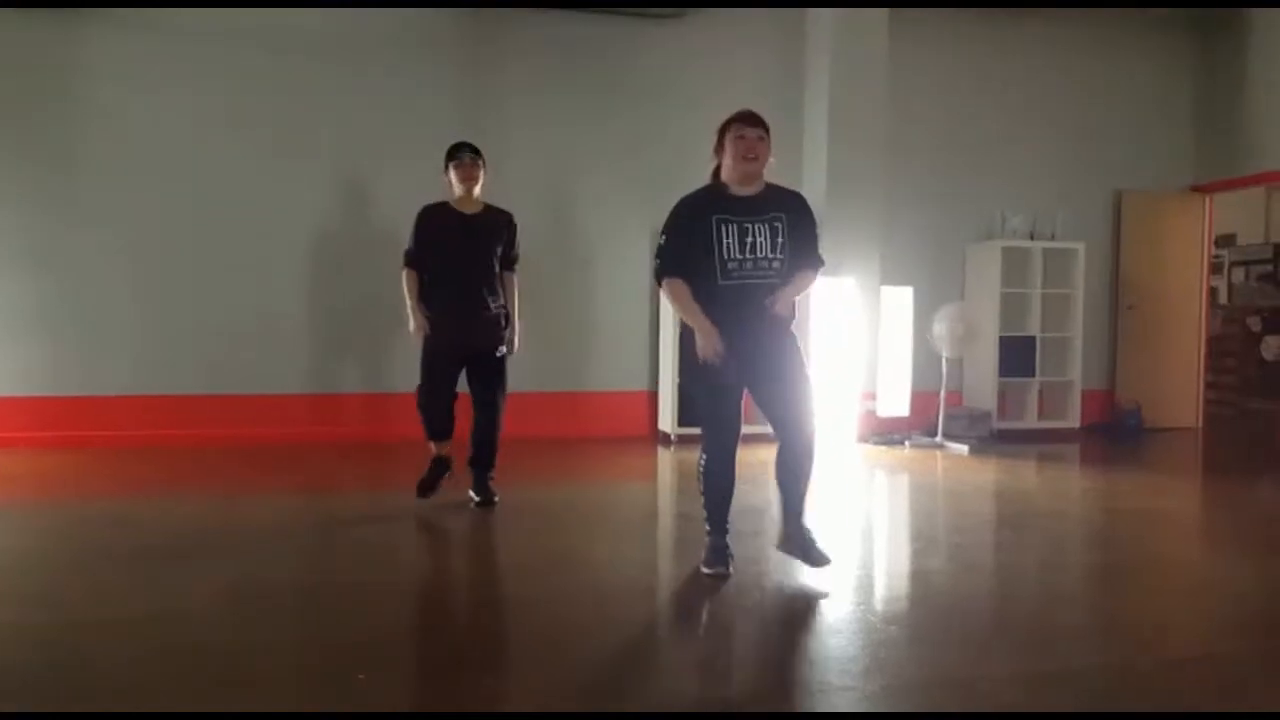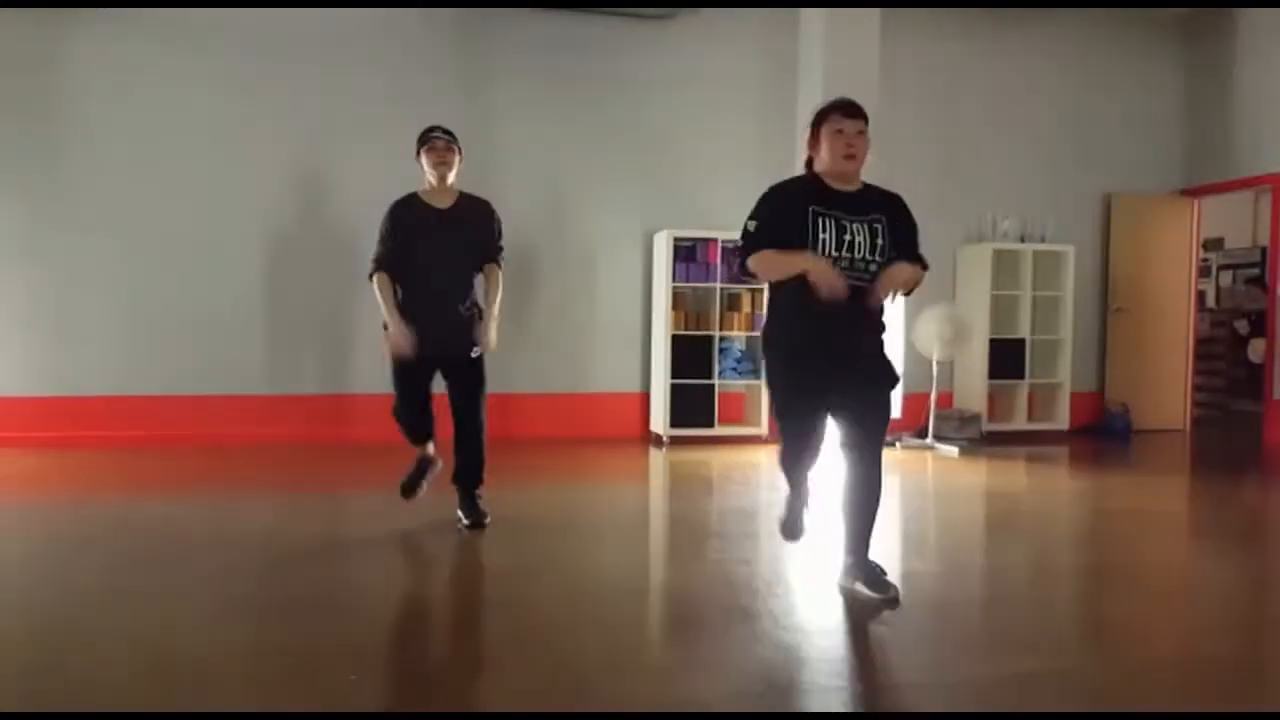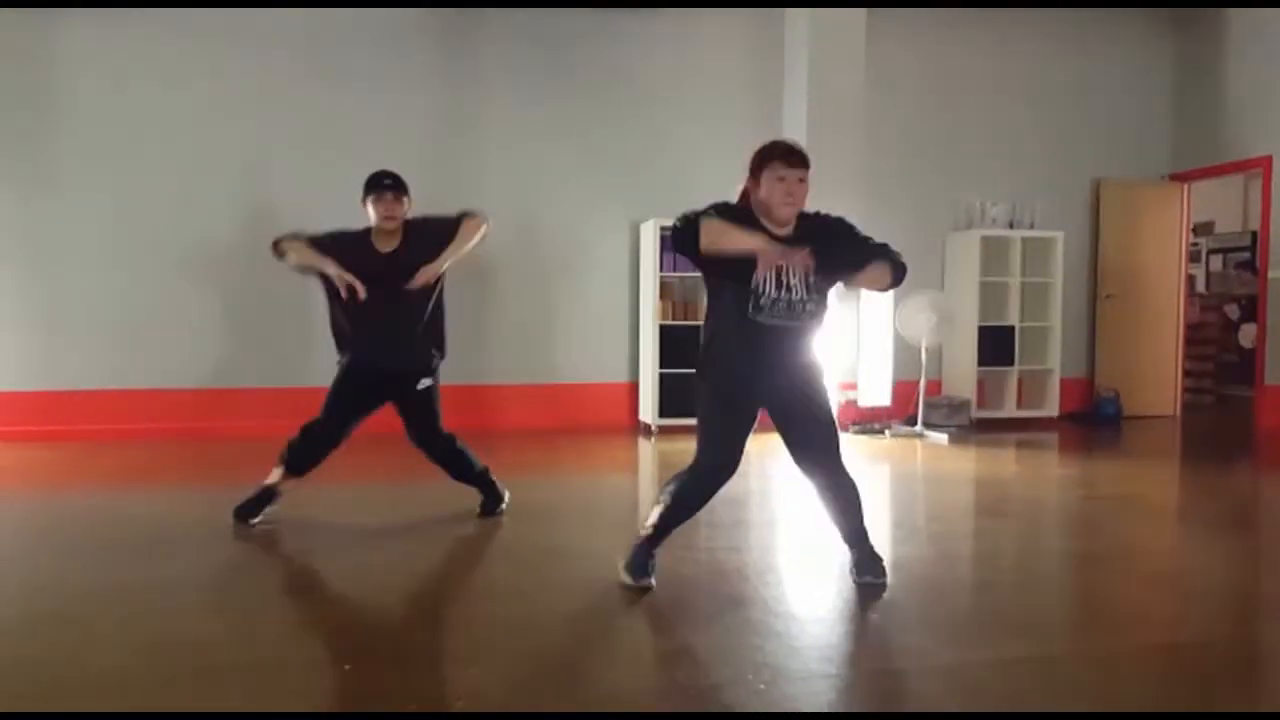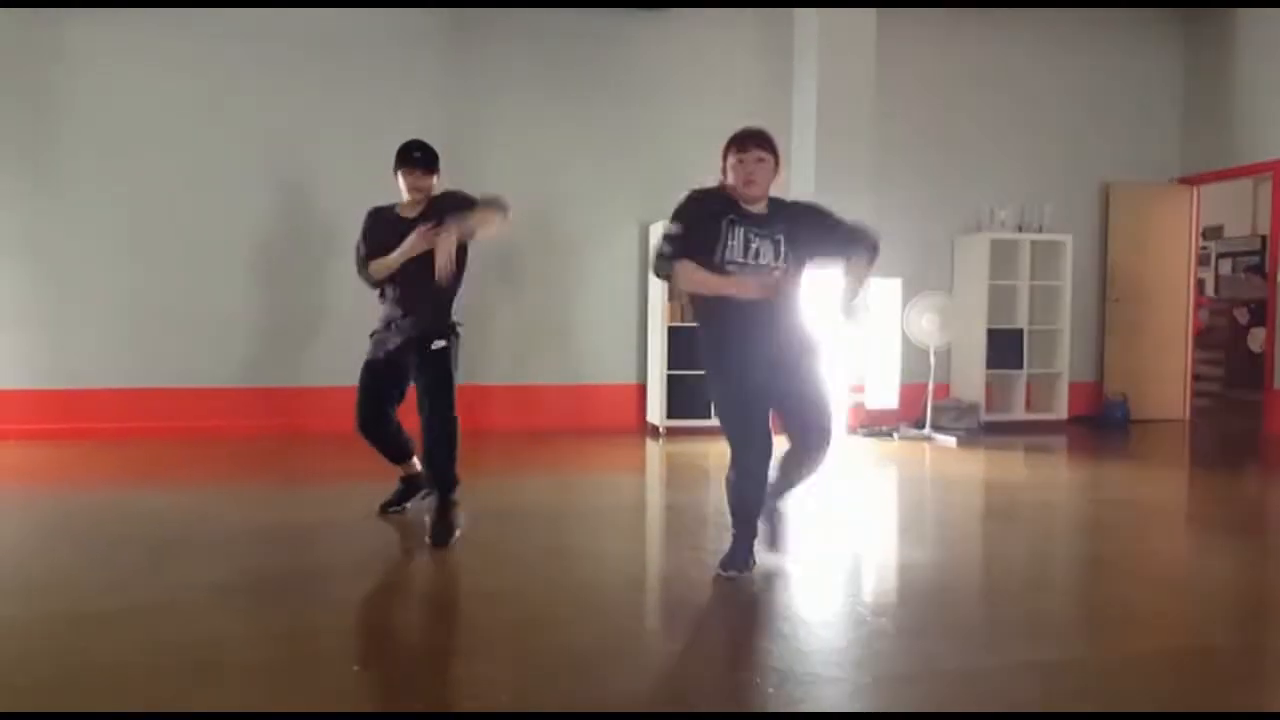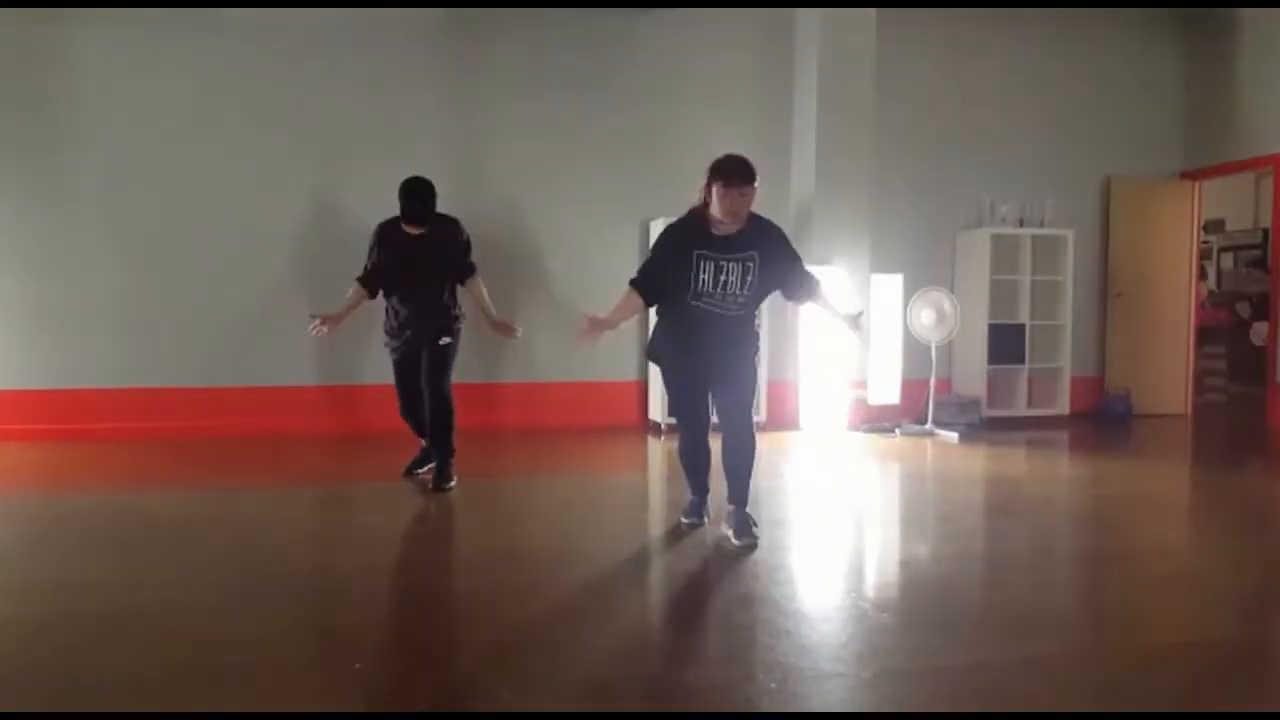
dt=1s
person 1, frame 1
left shoulder: (791, 206)
right shoulder: (693, 209)
left elbow: (810, 263)
right elbow: (669, 274)
left wrist: (789, 293)
right wrist: (700, 327)
left hip: (774, 340)
right hip: (715, 344)
left knee: (799, 434)
right knee: (719, 443)
left ankle: (793, 527)
right ankle: (717, 539)
person 1, frame 2
left shoulder: (890, 207)
right shoulder: (787, 198)
left elbow: (914, 267)
right elbow: (755, 258)
left wrist: (898, 277)
right wrist: (807, 262)
left hip: (862, 350)
right hip: (796, 348)
left knee: (866, 457)
right knee: (799, 447)
left ankle: (857, 562)
right ankle: (798, 496)
person 1, frame 3
left shoulder: (828, 233)
right shoulder: (729, 224)
left elbow: (891, 266)
right elbow: (687, 231)
left wrist: (863, 277)
right wrist: (760, 244)
left hip: (795, 373)
right hip: (731, 371)
left knee: (827, 468)
right knee: (712, 468)
left ankle: (862, 549)
right ankle: (646, 542)
person 1, frame 4
left shoulder: (797, 218)
right shoulder: (703, 209)
left elbow: (861, 243)
right elbow: (667, 265)
left wrist: (851, 292)
right wrist: (730, 286)
left hip: (791, 351)
right hip: (731, 357)
left knee: (814, 439)
right knee: (750, 453)
left ankle: (770, 500)
right ankle: (743, 540)
person 1, frame 5
left shoulder: (768, 237)
right shoulder: (680, 236)
left elbow: (800, 283)
right elbow: (645, 287)
left wrist: (841, 314)
right wrist: (609, 322)
left hip: (736, 349)
right hip: (681, 349)
left knee: (739, 427)
right knee: (692, 428)
left ankle: (738, 510)
right ankle: (697, 497)
person 2, frame 1
left shoulder: (502, 221)
right shoulder: (431, 217)
left elbow: (508, 274)
right elbow: (411, 267)
left wrist: (513, 323)
right wrist: (414, 311)
left hip: (490, 328)
right hip: (442, 326)
left knee: (490, 404)
right knee: (433, 395)
left ankle: (481, 477)
right ankle: (440, 457)
person 2, frame 2
left shoulder: (481, 212)
right shoulder: (401, 212)
left elbow: (492, 268)
right elbow: (381, 271)
left wrist: (490, 318)
right wrist: (394, 321)
left hip: (463, 330)
right hip: (413, 330)
left knee: (470, 413)
right knee: (409, 406)
left ankle: (468, 495)
right ankle: (426, 455)
person 2, frame 3
left shoulder: (426, 235)
right shoulder: (346, 245)
left elbow: (476, 221)
right elbow: (285, 246)
left wrist: (440, 263)
right wrist: (330, 267)
left hip: (415, 363)
right hip: (362, 362)
left knee: (429, 436)
right knee: (326, 428)
left ankle: (488, 485)
right ankle: (272, 485)
person 2, frame 4
left shoulder: (450, 207)
right shoulder: (378, 219)
left elbow: (497, 211)
right elbow: (368, 272)
left wrist: (454, 232)
right wrist: (406, 250)
left hip: (434, 331)
right hip: (391, 332)
left knee: (436, 407)
right knee: (371, 417)
left ankle: (445, 502)
right ankle: (414, 475)
person 2, frame 5
left shoulder: (450, 229)
right shoulder: (385, 233)
left elbow: (469, 275)
right elbow: (368, 281)
left wrist: (491, 315)
right wrist: (338, 315)
left hip: (441, 326)
right hip: (400, 330)
left knee: (436, 388)
right knee: (408, 397)
left ankle: (444, 462)
right ankle: (428, 447)
